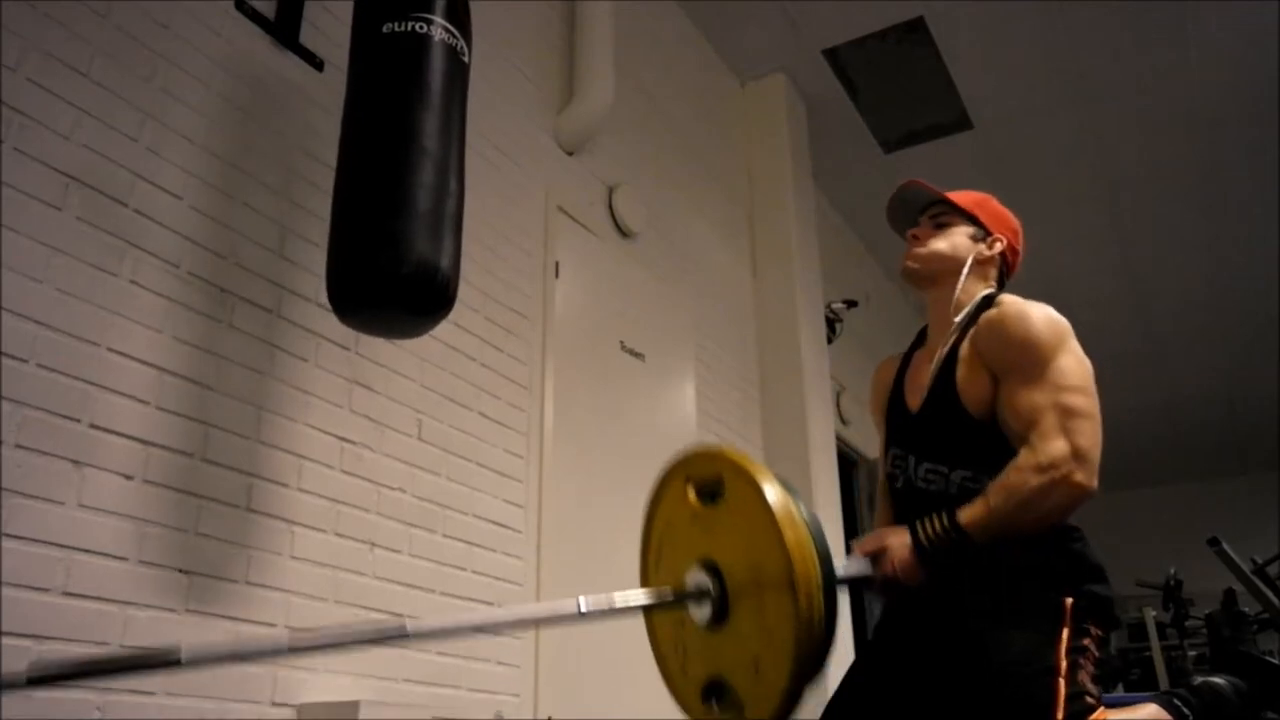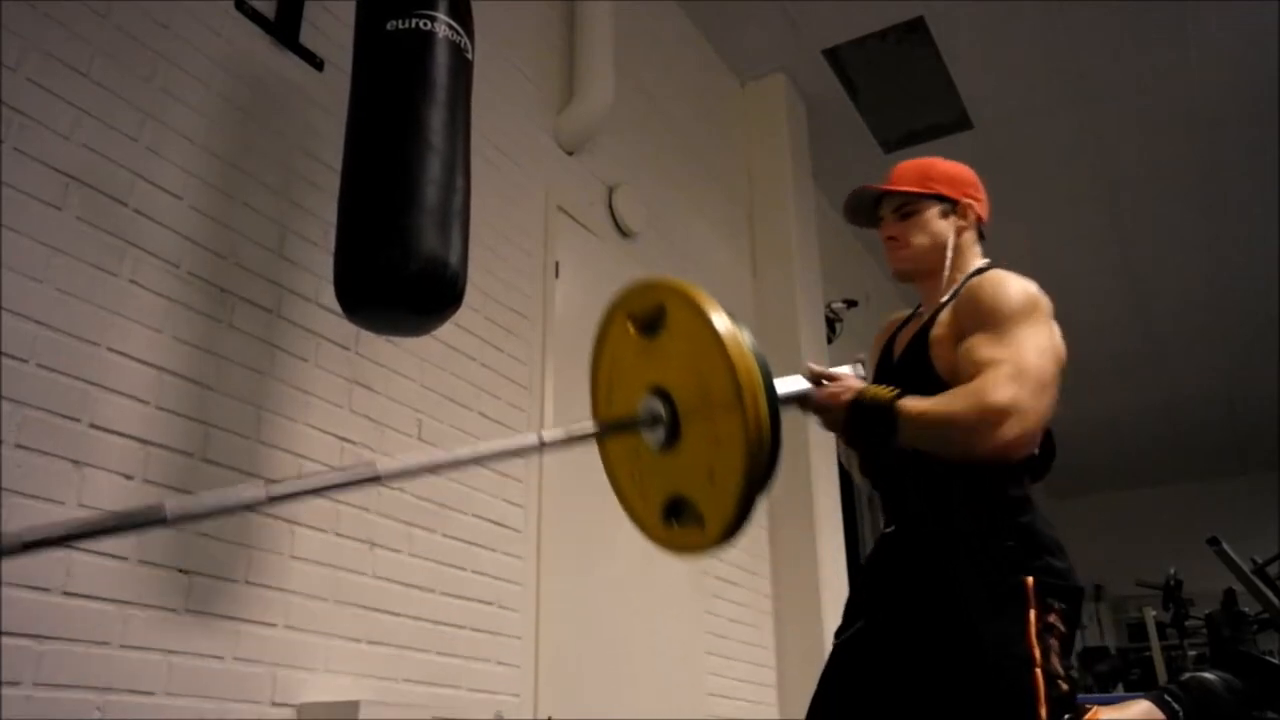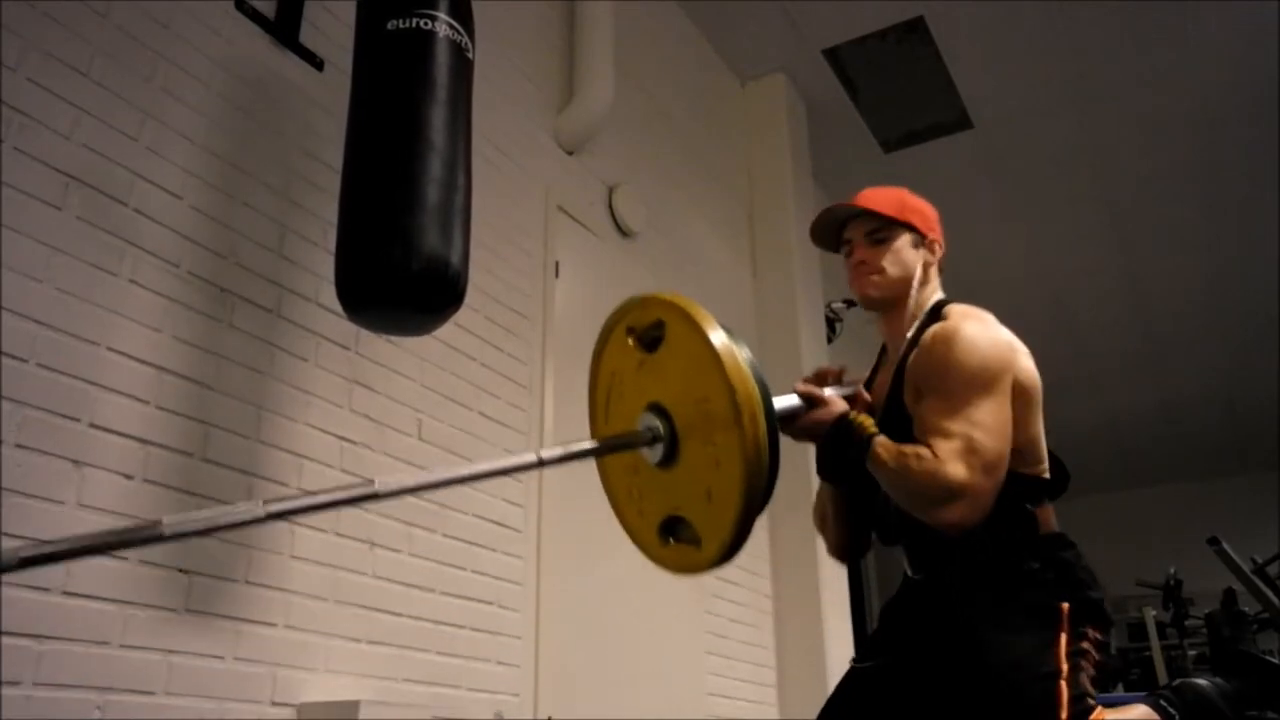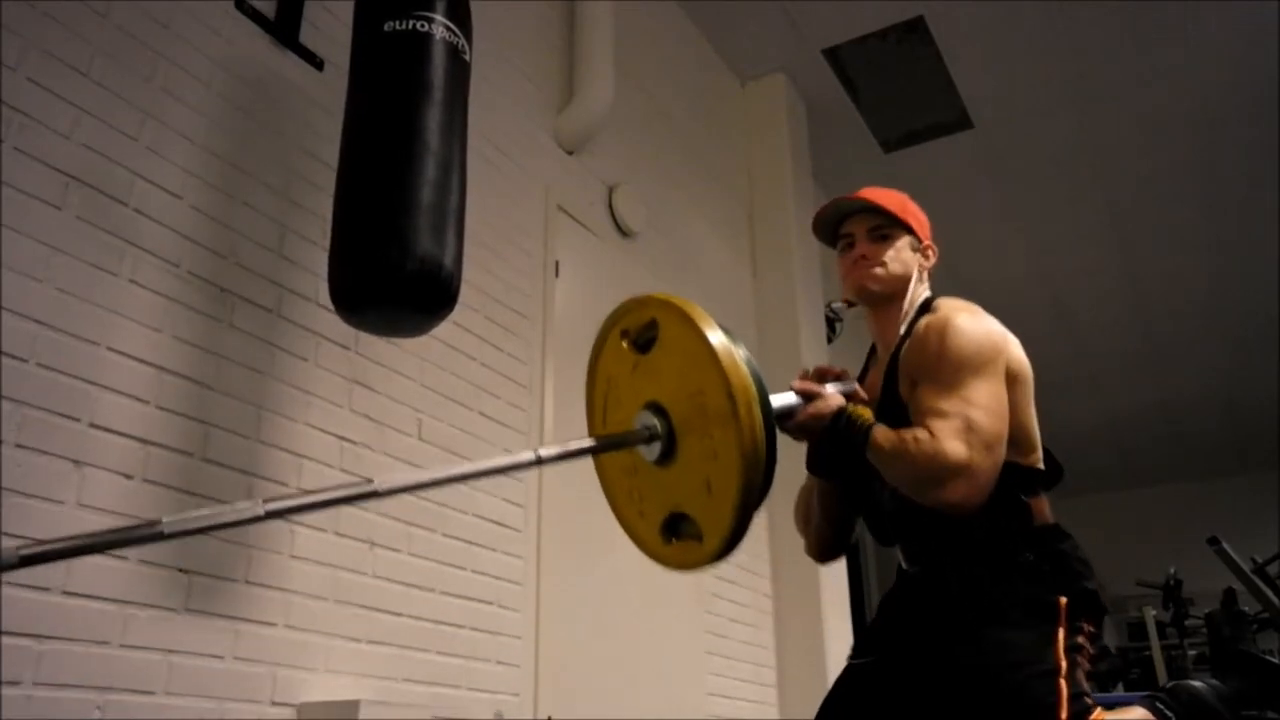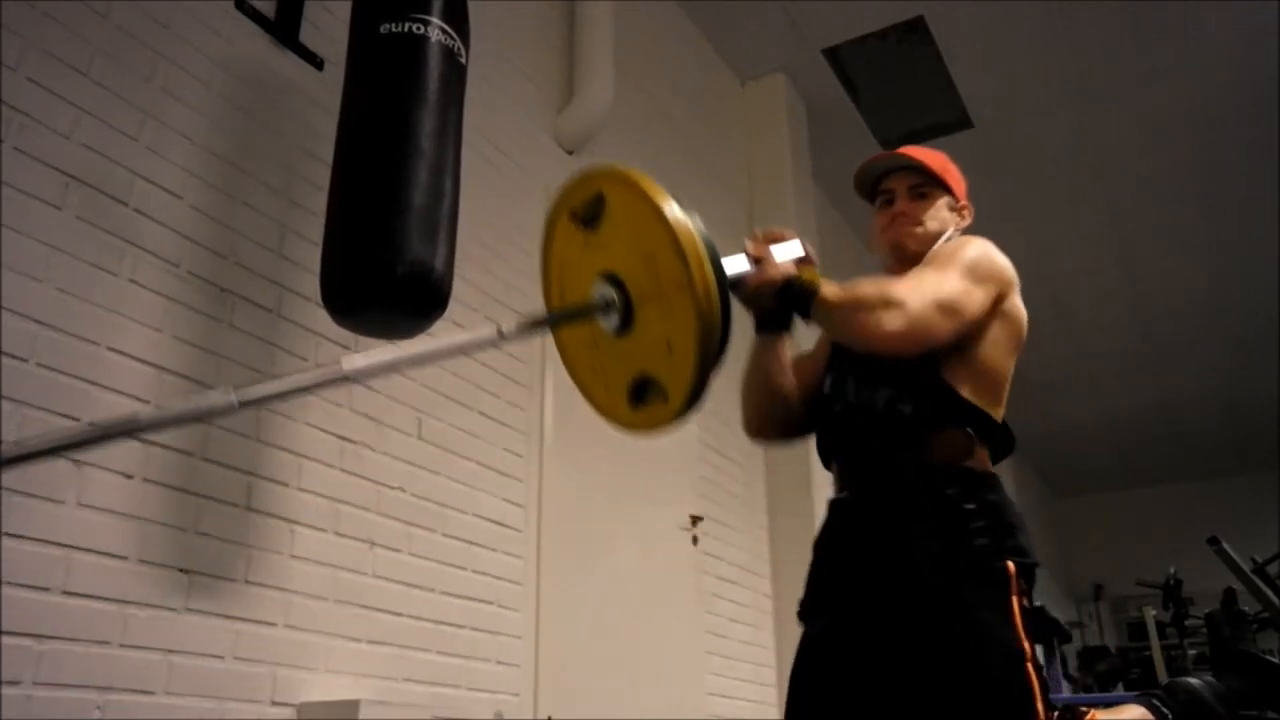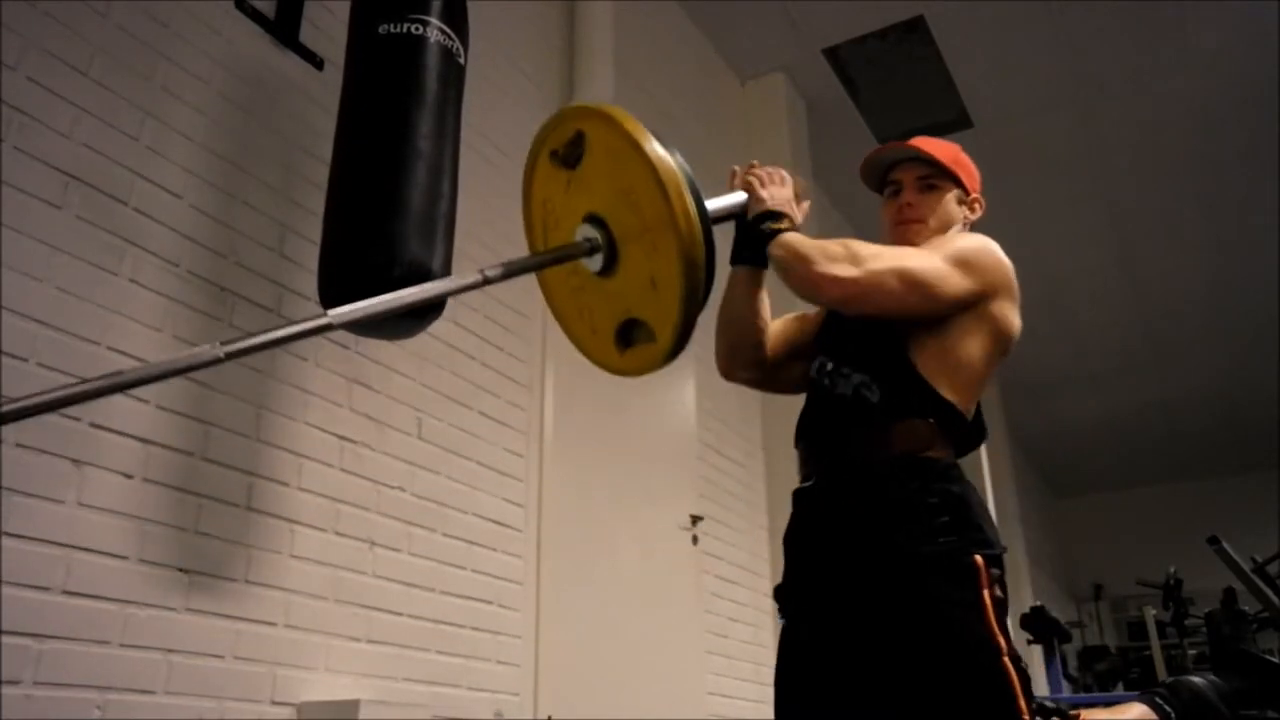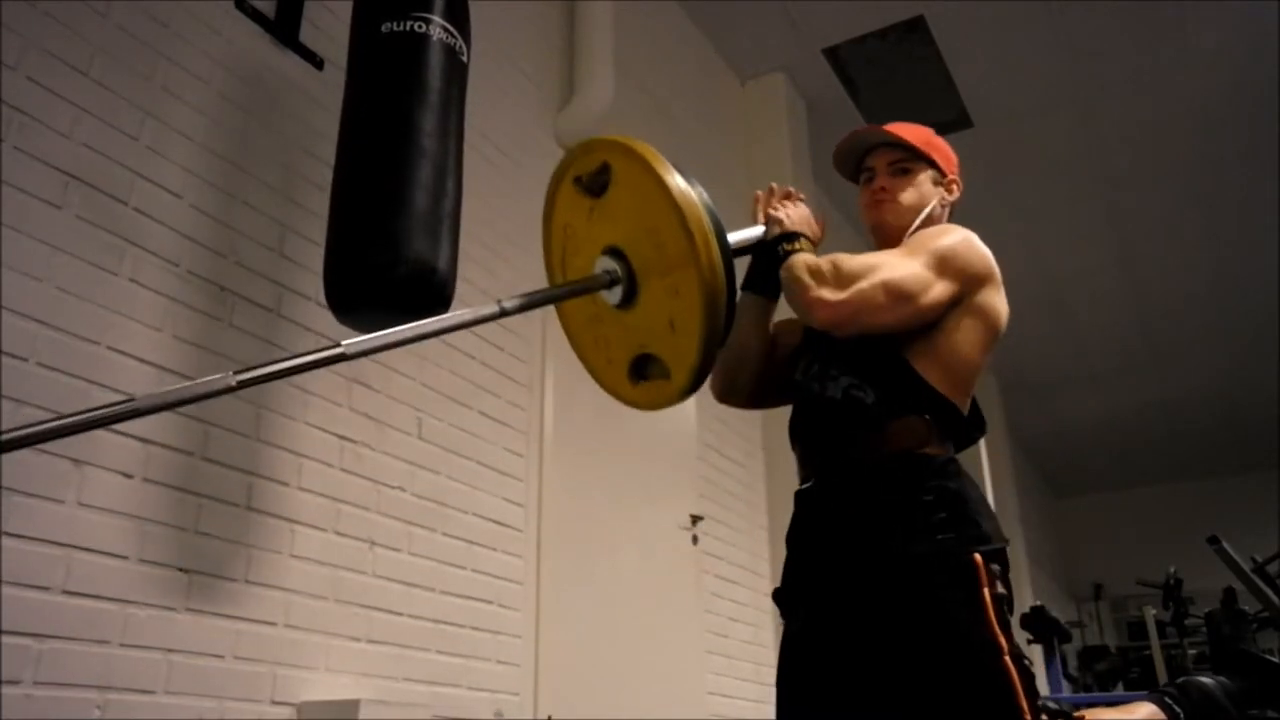
dt=0.3s
person 1, frame 1
left shoulder: (1020, 328)
right shoulder: (893, 376)
left elbow: (1066, 467)
left wrist: (931, 543)
right wrist: (893, 543)
left hip: (1035, 591)
right hip: (938, 598)
person 1, frame 2
left shoulder: (1000, 297)
right shoulder: (896, 333)
left elbow: (1003, 420)
left wrist: (870, 406)
right wrist: (849, 411)
left hip: (996, 563)
right hip: (906, 569)
person 1, frame 3
left shoulder: (961, 342)
right shoulder: (874, 382)
left elbow: (958, 497)
right elbow: (845, 544)
left wrist: (853, 435)
right wrist: (833, 445)
left hip: (1029, 597)
right hip: (934, 602)
person 1, frame 4
left shoulder: (953, 333)
right shoulder: (861, 385)
left elbow: (958, 478)
right elbow: (823, 543)
left wrist: (851, 428)
right wrist: (825, 446)
left hip: (1023, 589)
right hip: (927, 598)
person 1, frame 5
left shoulder: (977, 263)
right shoulder: (853, 325)
left elbow: (895, 320)
right elbow: (768, 419)
left wrist: (802, 285)
right wrist: (770, 316)
left hip: (952, 537)
right hip: (851, 549)
person 1, frame 6
left shoulder: (974, 261)
right shoulder: (846, 309)
left elbow: (842, 274)
right elbow: (744, 362)
left wrist: (774, 223)
right wrist: (751, 247)
left hip: (922, 528)
right hip: (825, 537)
person 1, frame 7
left shoulder: (956, 253)
left elbow: (834, 298)
right elbow: (737, 384)
left wrist: (789, 243)
right wrist: (764, 269)
left hip: (926, 531)
right hip: (825, 540)
